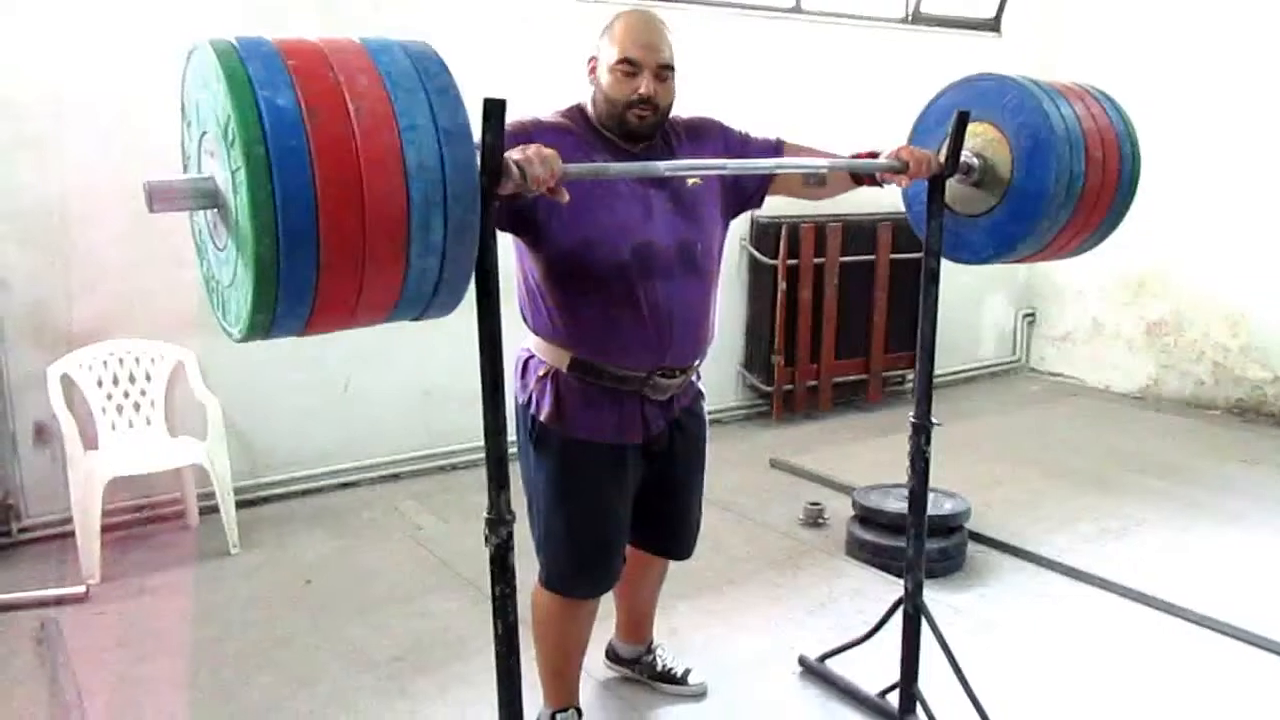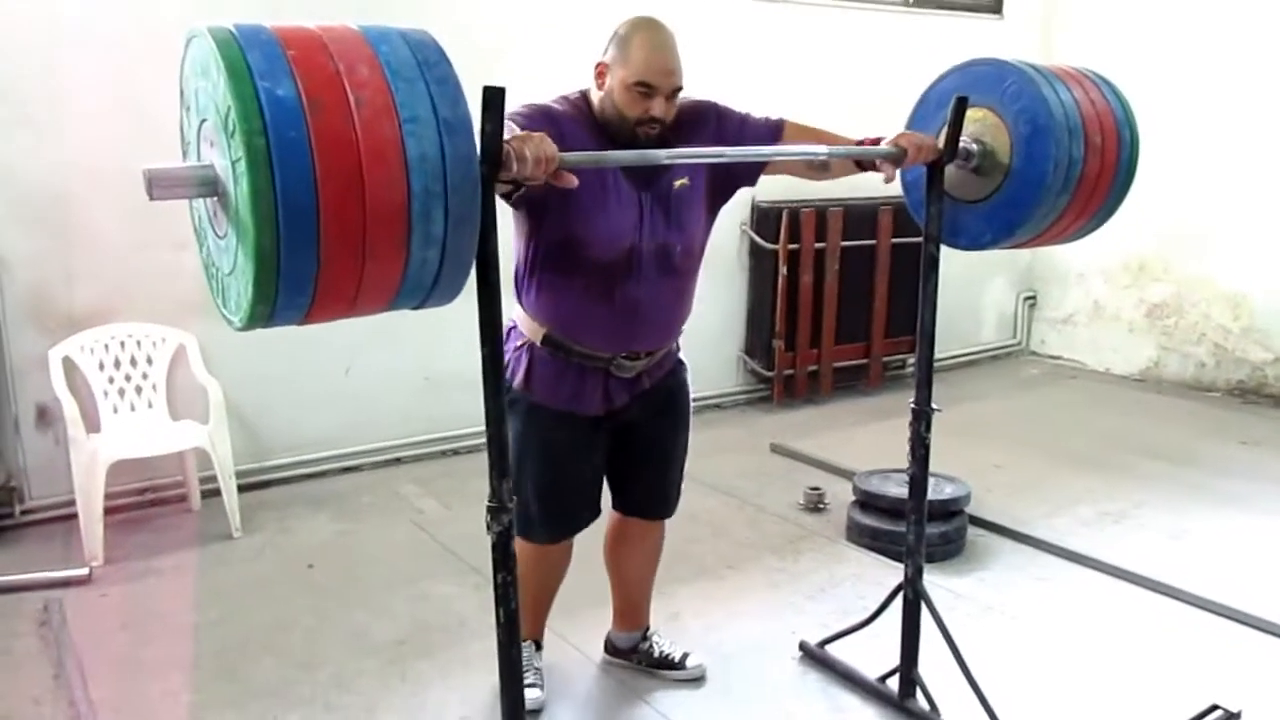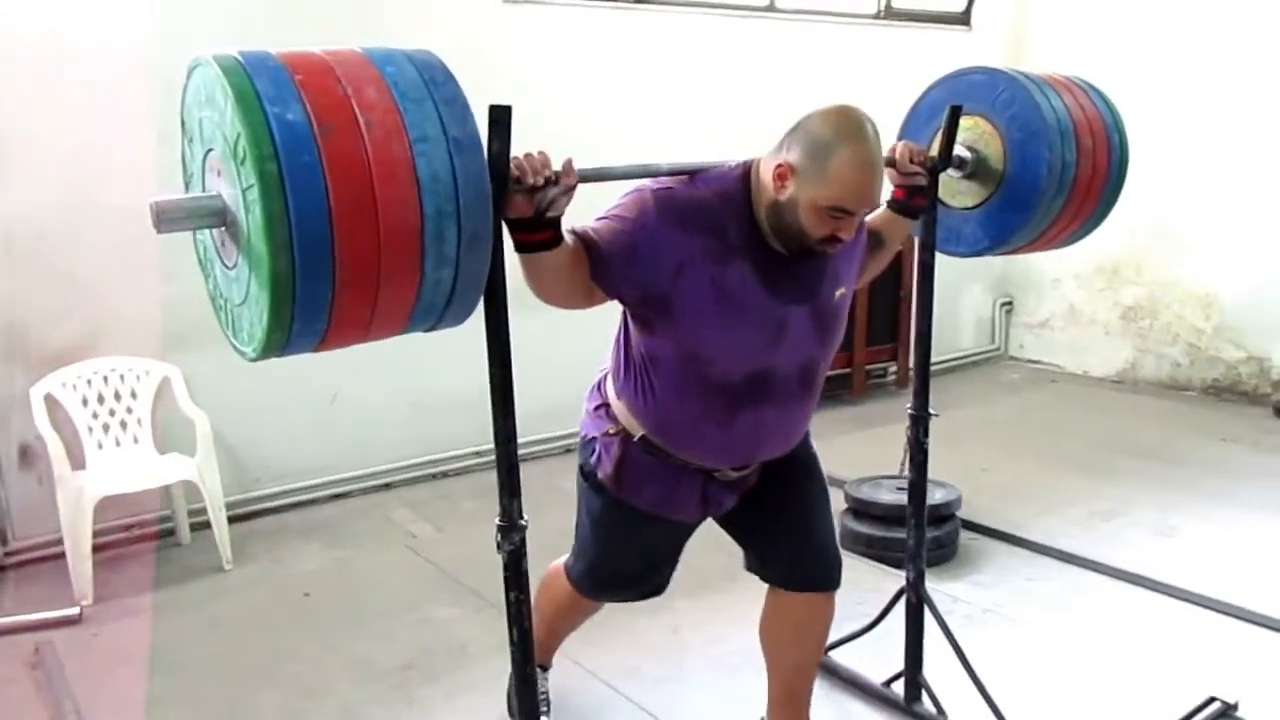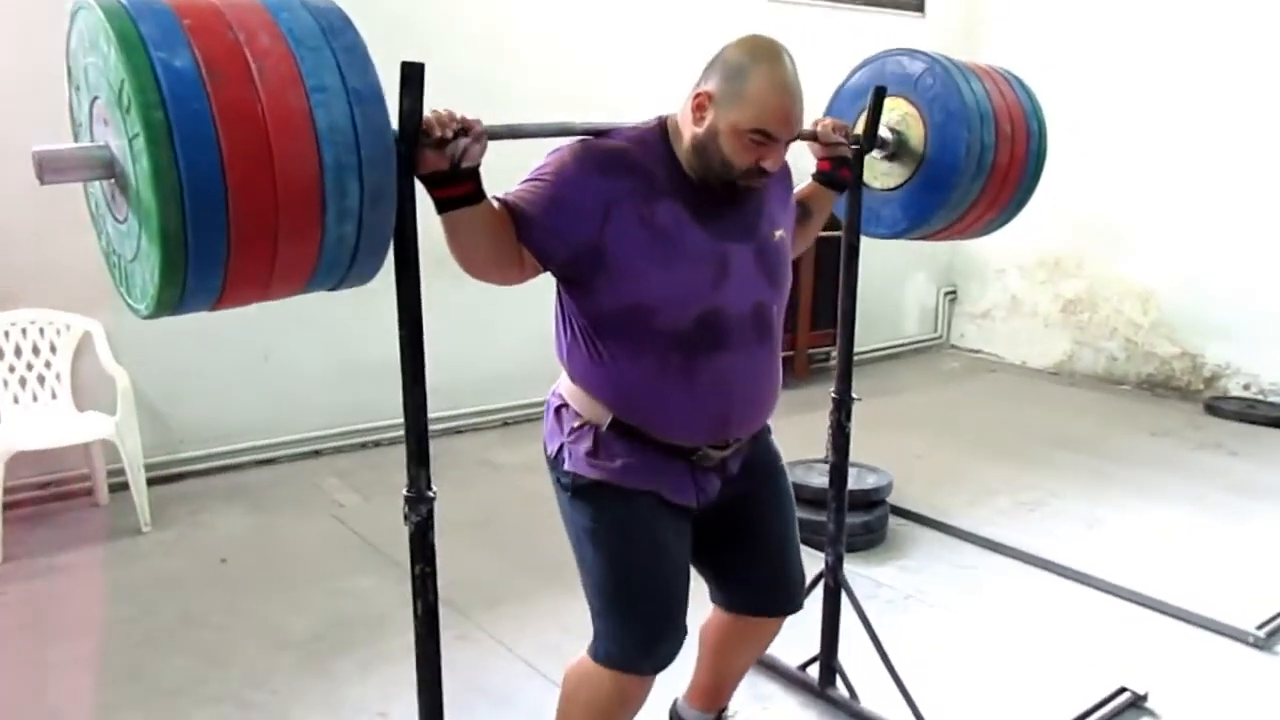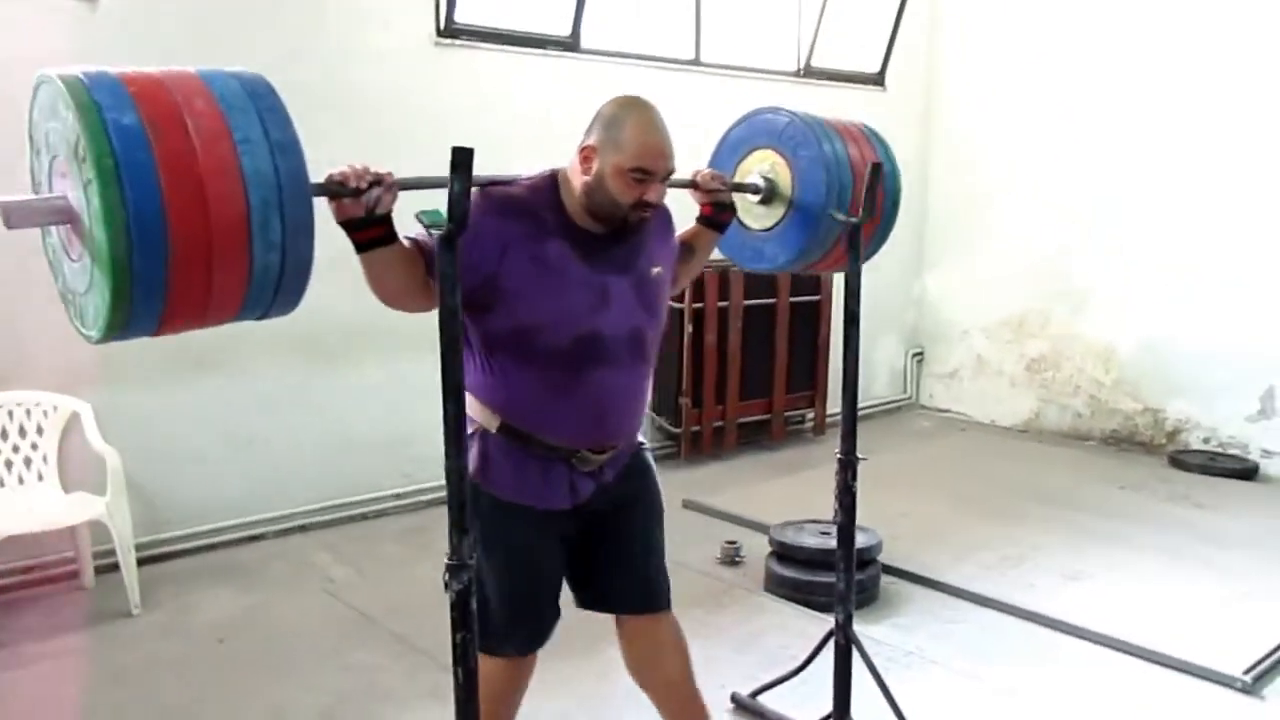
dt=1s
person 1, frame 1
left shoulder: (706, 146)
right shoulder: (544, 147)
left elbow: (800, 170)
left wrist: (875, 167)
right wrist: (507, 172)
left hip: (676, 400)
right hip: (579, 407)
left knee: (657, 543)
right knee: (576, 571)
left ankle: (633, 648)
person 1, frame 2
left shoulder: (704, 131)
right shoulder: (553, 130)
left elbow: (796, 148)
right elbow: (501, 149)
left wrist: (873, 151)
right wrist: (512, 155)
left hip: (654, 371)
right hip: (557, 374)
left knee: (645, 511)
right knee: (549, 522)
left ankle: (630, 635)
right ankle: (524, 647)
person 1, frame 3
left shoulder: (837, 226)
right shoulder: (673, 217)
right elbow: (571, 283)
left wrist: (908, 202)
right wrist: (533, 225)
right hip: (648, 456)
left knee: (811, 578)
right knee: (596, 580)
right ankle: (531, 667)
person 1, frame 4
left shoulder: (764, 178)
right shoulder: (601, 174)
right elbow: (503, 257)
left wrist: (832, 176)
right wrist: (454, 184)
left hip: (738, 451)
right hip: (619, 462)
left knee: (767, 600)
right knee: (636, 648)
person 1, frame 5
left shoulder: (650, 224)
right shoulder: (502, 219)
right elbow: (415, 289)
left wrist: (713, 220)
right wrist: (371, 229)
left hip: (616, 462)
right hip: (513, 470)
left knee: (647, 607)
right knee: (511, 634)
